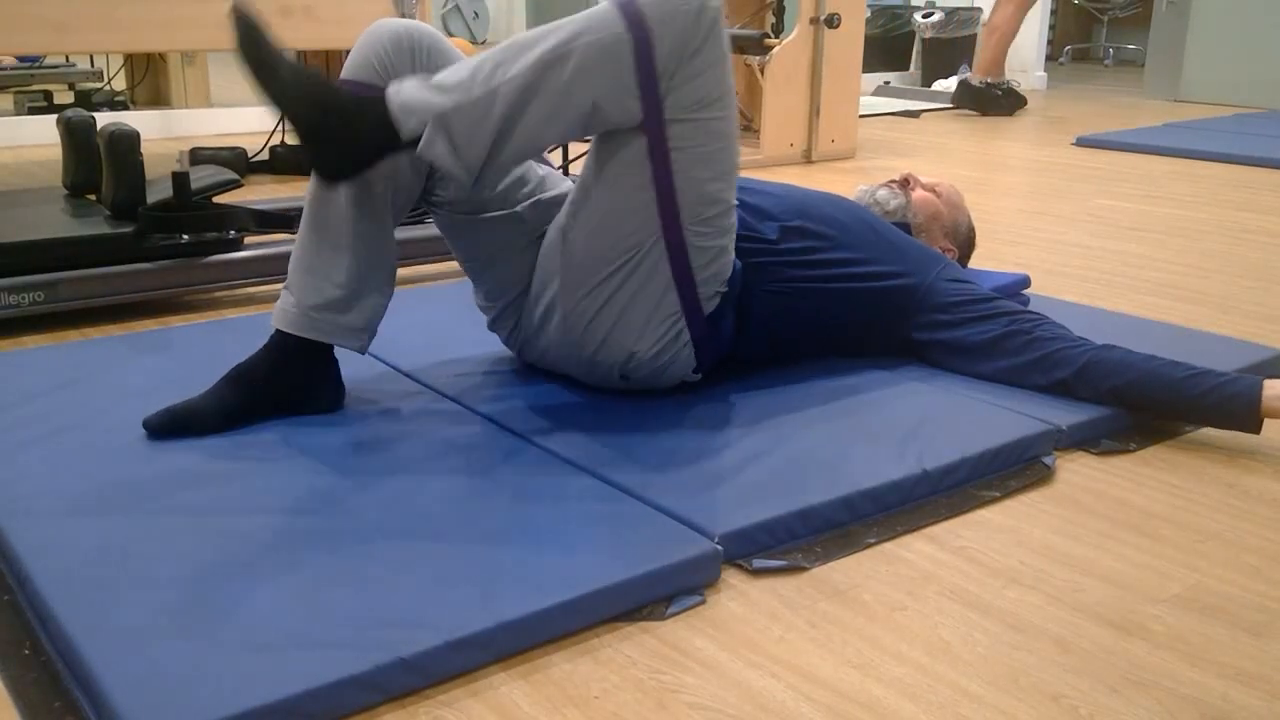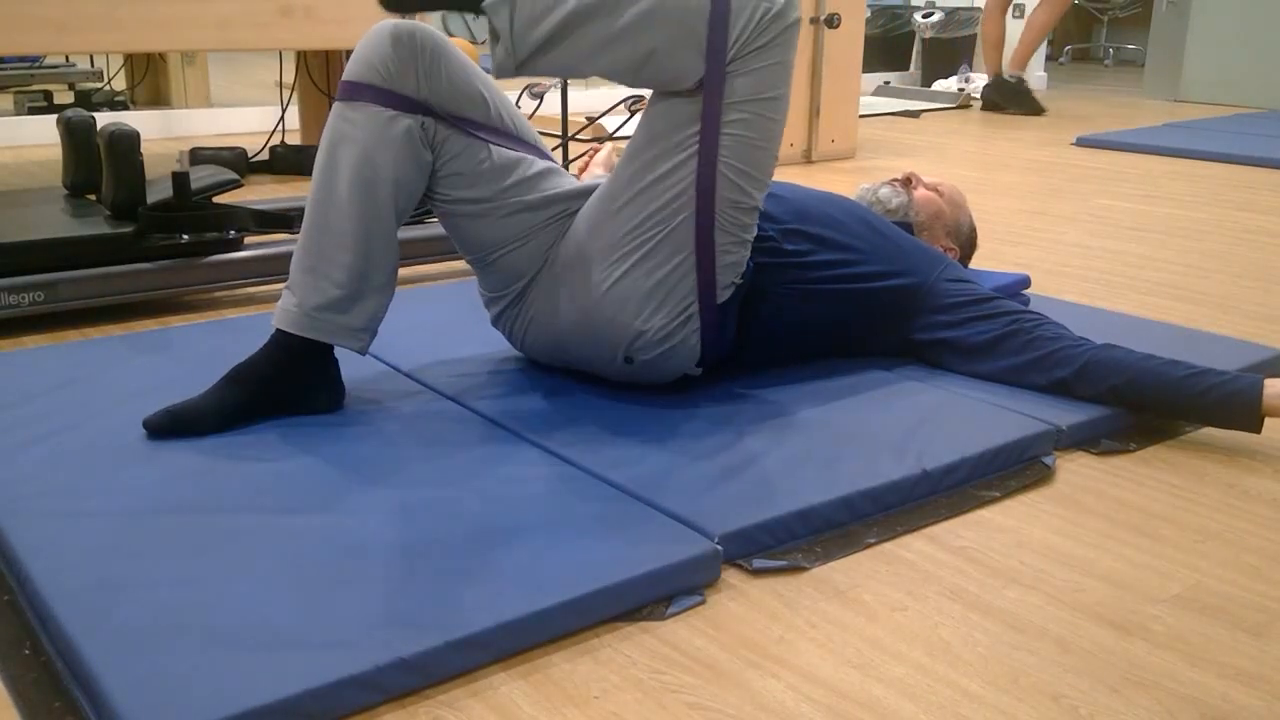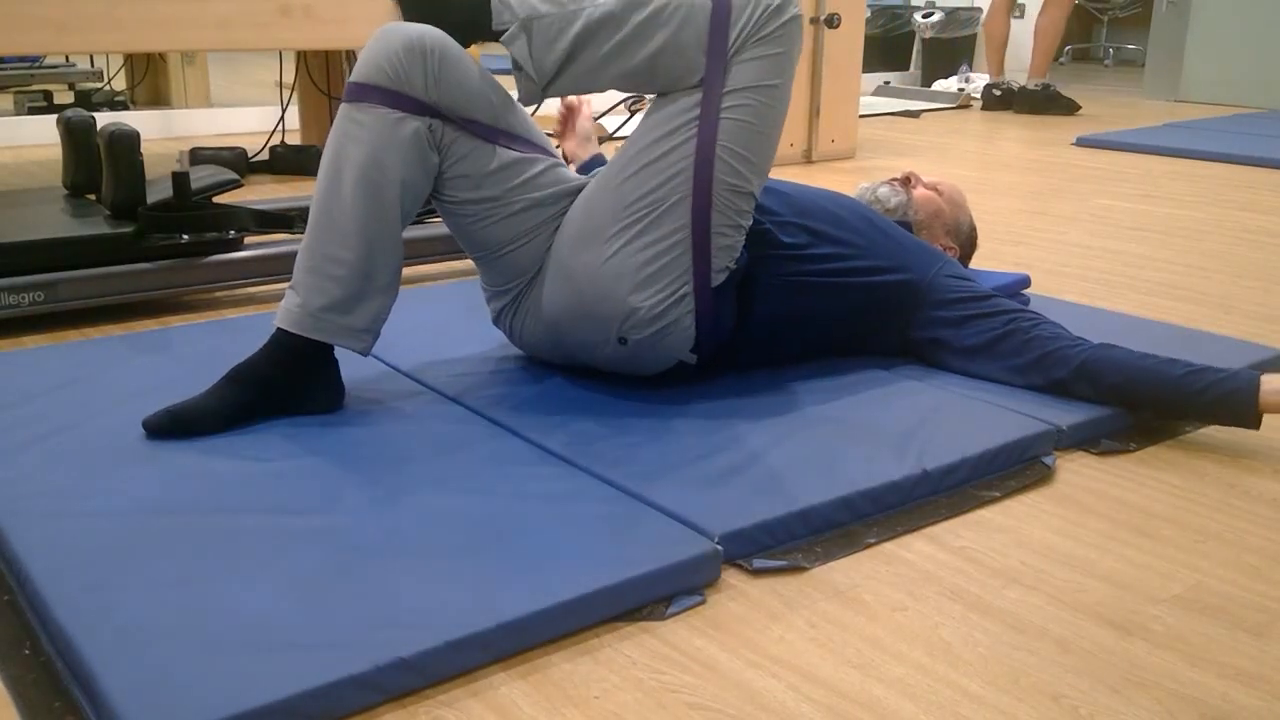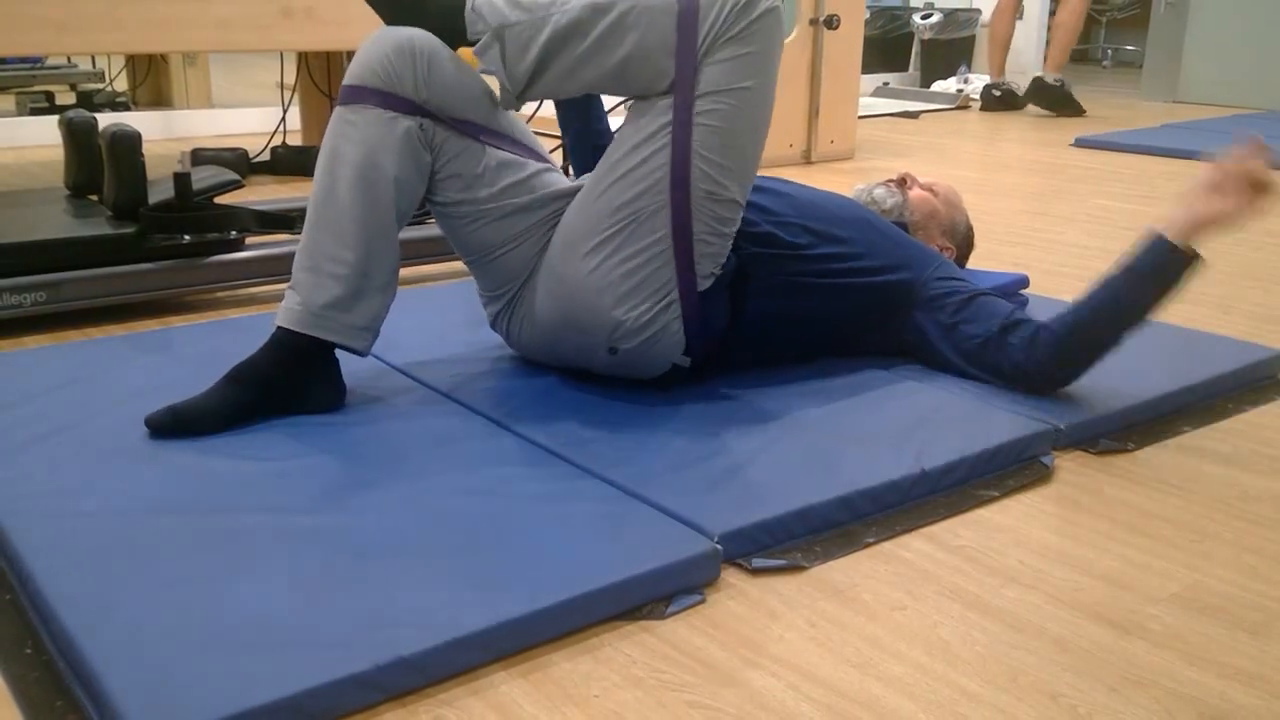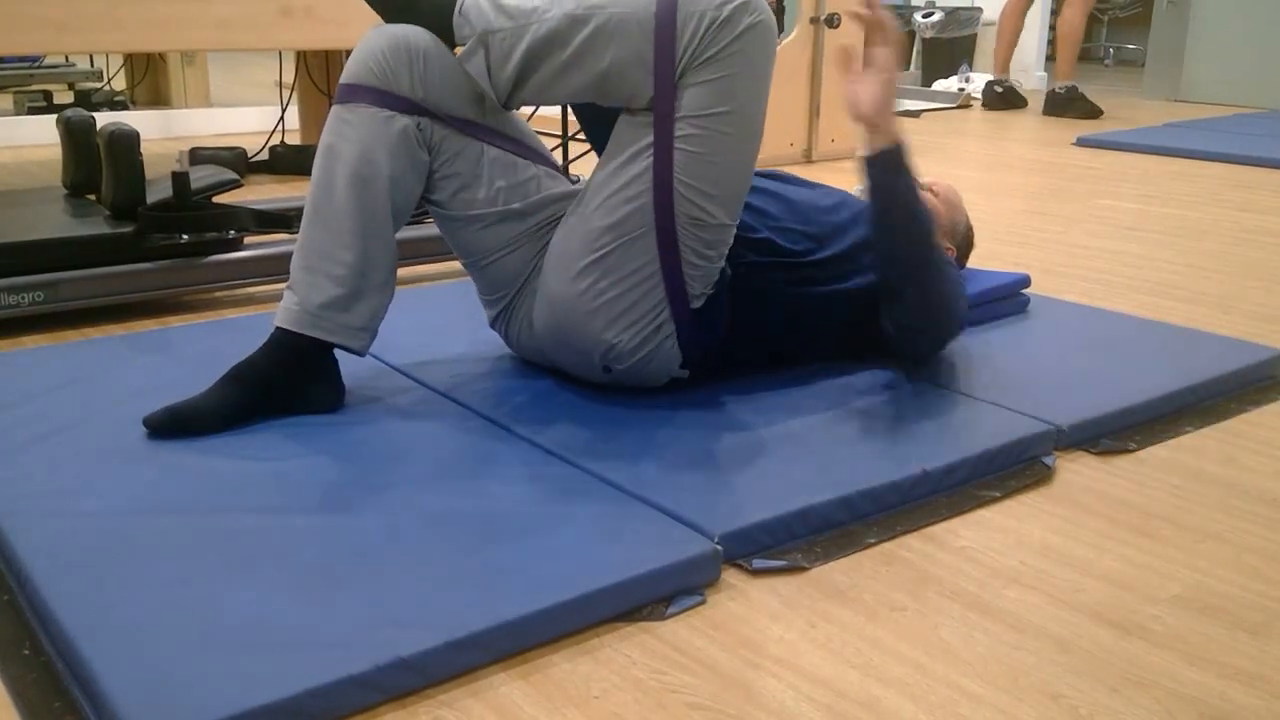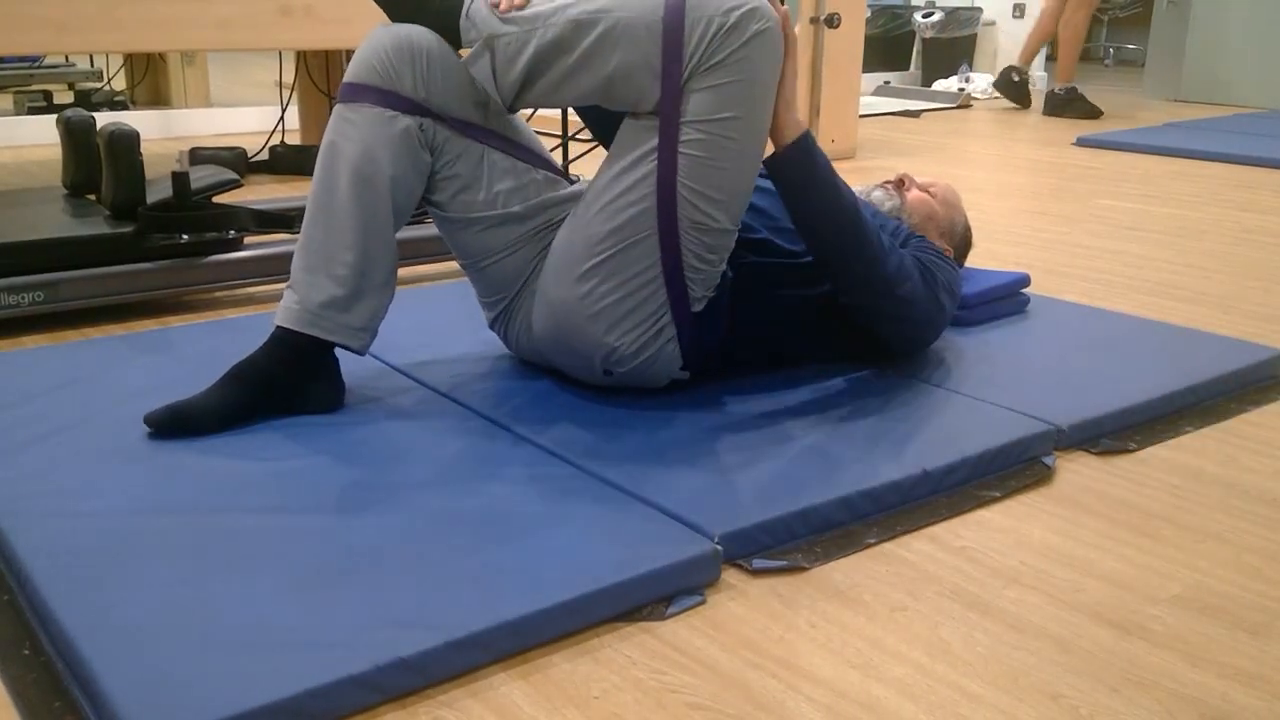
dt=0.3s
person 1, frame 1
left shoulder: (918, 282)
right shoulder: (821, 220)
left elbow: (1071, 357)
left hip: (647, 312)
right hip: (553, 278)
left ankle: (372, 130)
right ankle: (302, 353)
person 1, frame 2
left shoulder: (922, 282)
right shoulder: (832, 225)
left elbow: (1070, 358)
right wrist: (607, 177)
left hip: (646, 308)
right hip: (557, 276)
right ankle: (302, 354)
person 1, frame 3
left shoulder: (921, 279)
right shoulder: (829, 218)
left elbow: (1066, 357)
right wrist: (583, 156)
left hip: (640, 295)
right hip: (555, 271)
right ankle: (302, 354)
person 1, frame 4
left shoulder: (915, 277)
right shoulder: (851, 211)
left elbow: (1040, 357)
right elbow: (616, 176)
left wrist: (1179, 233)
left hip: (624, 299)
right hip: (545, 282)
right ankle: (305, 351)
person 1, frame 5
left shoulder: (897, 271)
right shoulder: (805, 209)
left elbow: (929, 323)
right elbow: (622, 156)
left wrist: (883, 135)
left hip: (631, 312)
right hip: (542, 279)
right ankle: (302, 353)
person 1, frame 6
left shoulder: (919, 287)
right shoulder: (816, 213)
left elbow: (866, 281)
right elbow: (651, 150)
left wrist: (784, 121)
left hip: (629, 316)
right hip: (541, 279)
right ankle: (305, 349)
